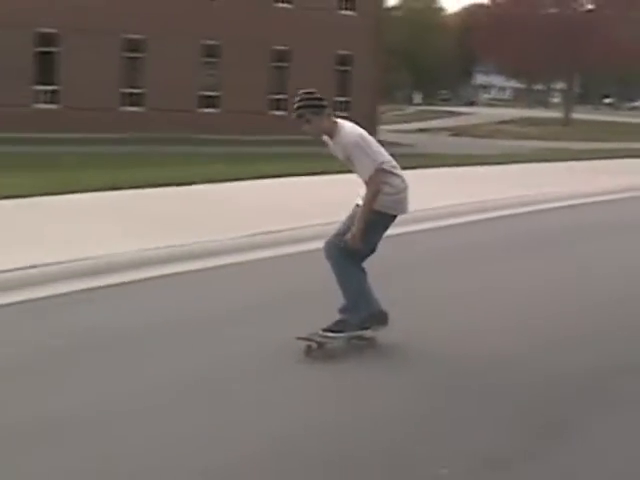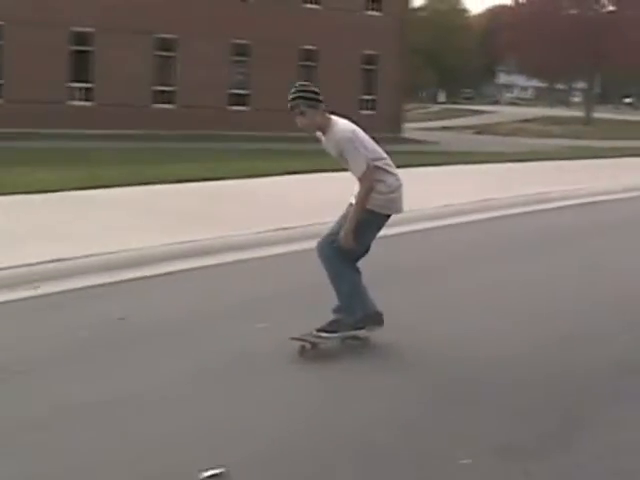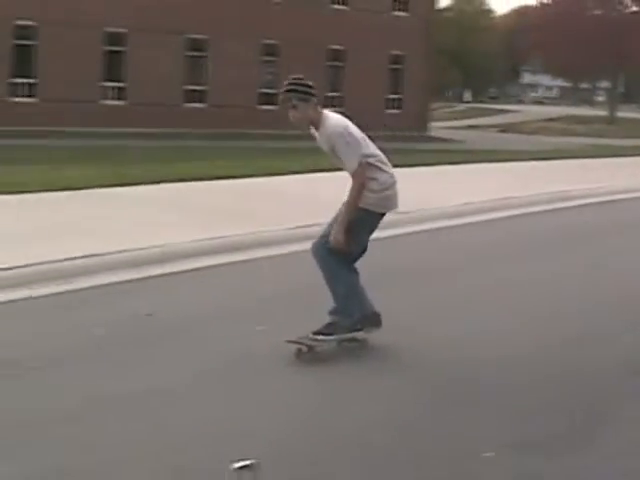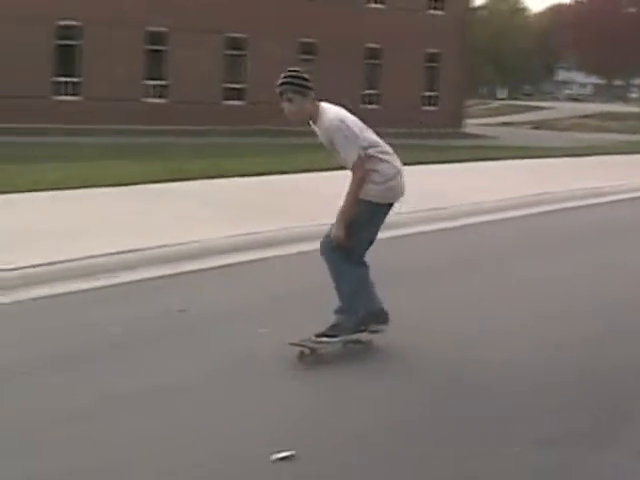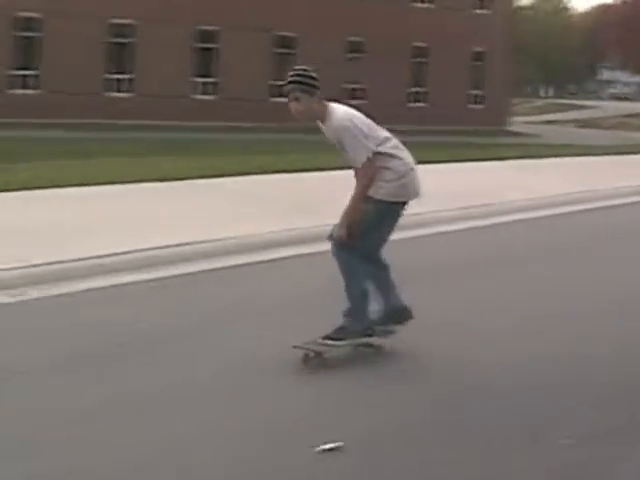
dt=0.1s
person 1, frame 1
left shoulder: (350, 139)
right shoulder: (331, 136)
left elbow: (374, 186)
left wrist: (357, 230)
left hip: (388, 195)
right hip: (377, 193)
left knee: (338, 249)
right knee: (344, 252)
left ankle: (355, 316)
right ankle: (372, 312)
person 1, frame 2
left shoulder: (343, 135)
right shoulder: (324, 133)
left elbow: (366, 184)
left wrist: (349, 229)
left hip: (381, 194)
right hip: (372, 193)
left knee: (331, 249)
right knee: (340, 252)
left ankle: (349, 316)
right ankle: (367, 313)
person 1, frame 3
left shoulder: (335, 130)
right shoulder: (319, 128)
left elbow: (359, 180)
left wrist: (340, 227)
left hip: (375, 192)
right hip: (367, 190)
left knee: (326, 249)
right knee: (336, 253)
left ankle: (346, 318)
right ankle: (365, 314)
person 1, frame 4
left shoulder: (333, 123)
right shoulder: (319, 120)
left elbow: (359, 173)
left wrist: (341, 222)
right wrist: (347, 211)
left hip: (381, 183)
right hip: (378, 182)
left knee: (335, 246)
right knee: (348, 249)
left ankle: (351, 319)
right ankle: (373, 311)
person 1, frame 5
left shoulder: (341, 122)
right shoulder: (326, 119)
left elbow: (368, 173)
left wrist: (345, 220)
right wrist: (352, 214)
left hip: (394, 180)
right hip: (389, 179)
left knee: (346, 245)
right knee: (363, 249)
left ankle: (358, 322)
right ankle: (395, 308)
